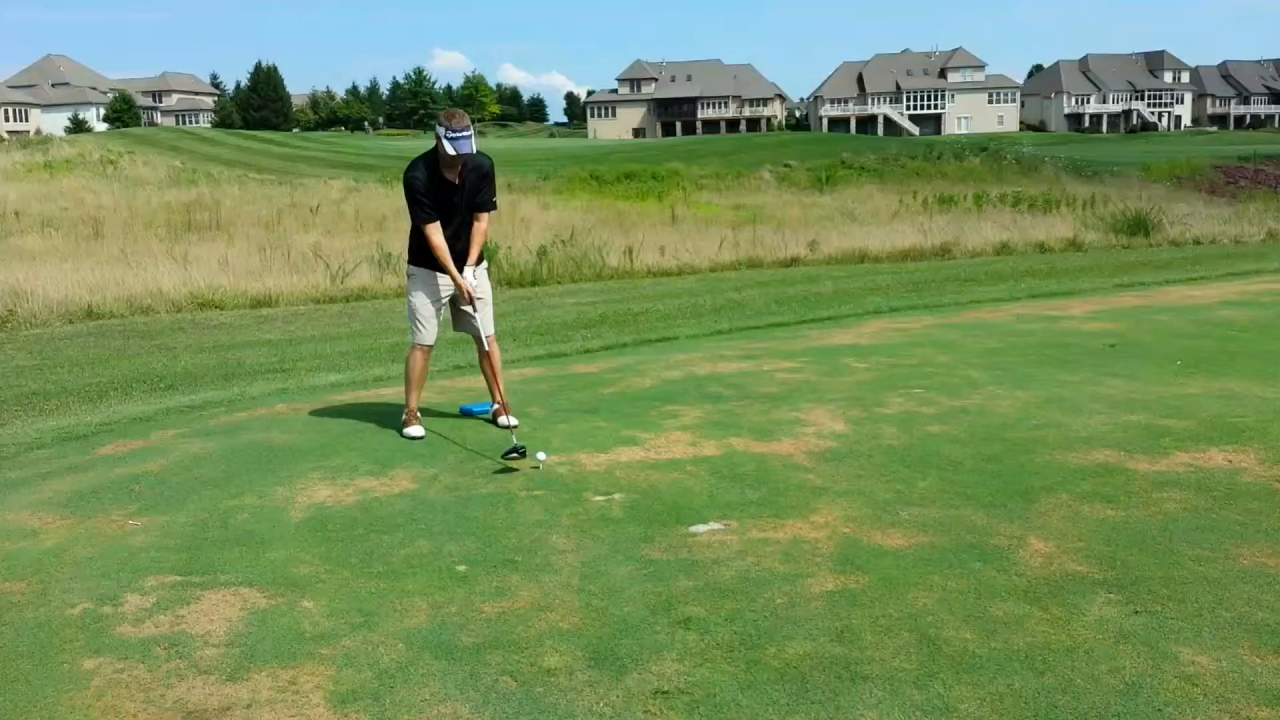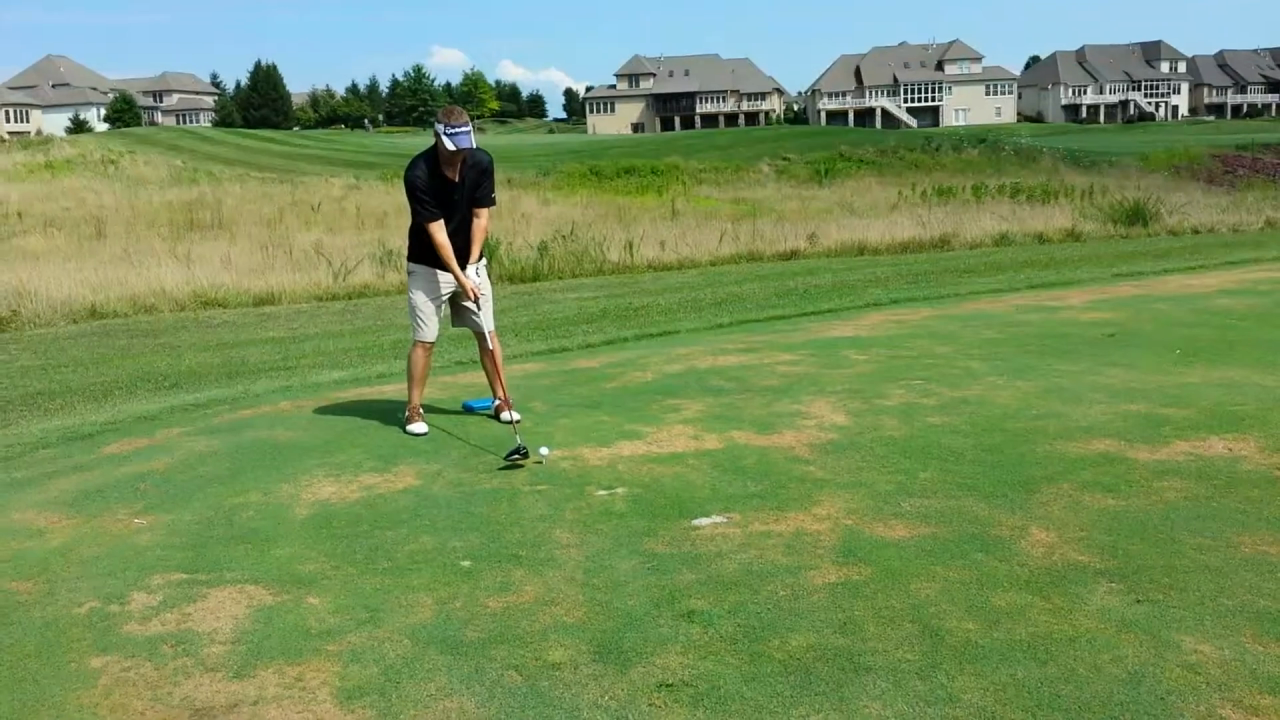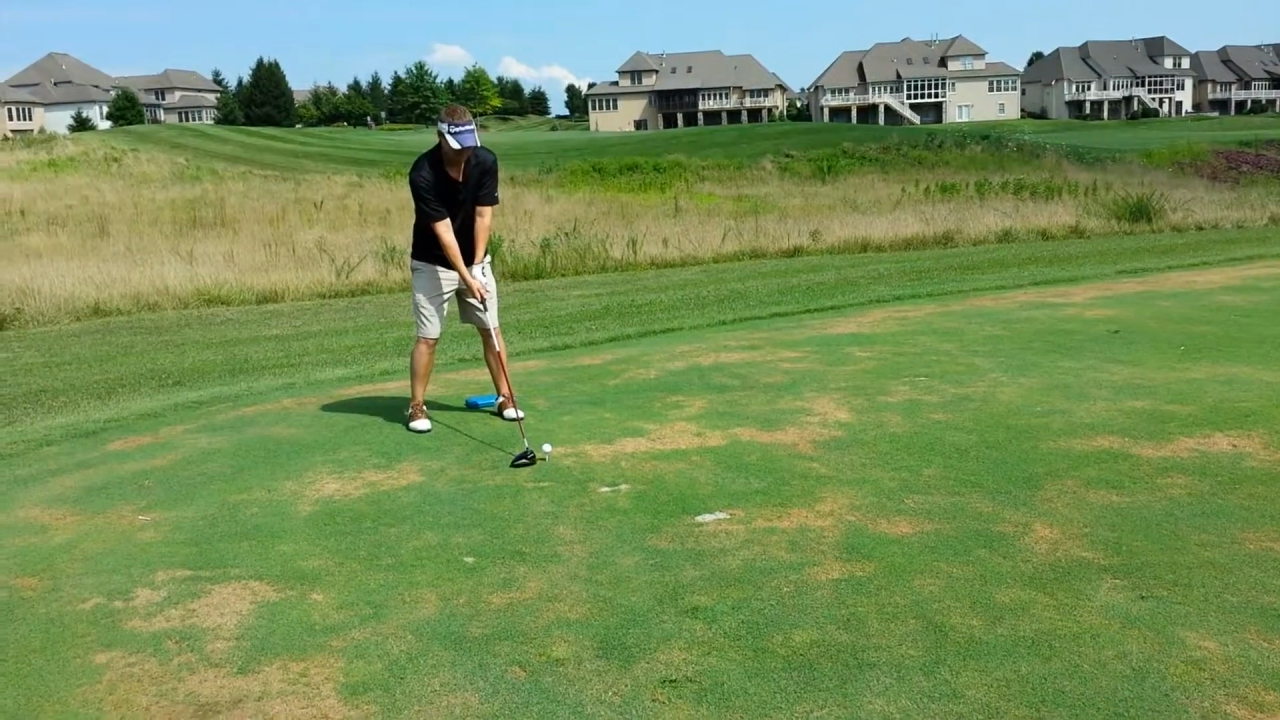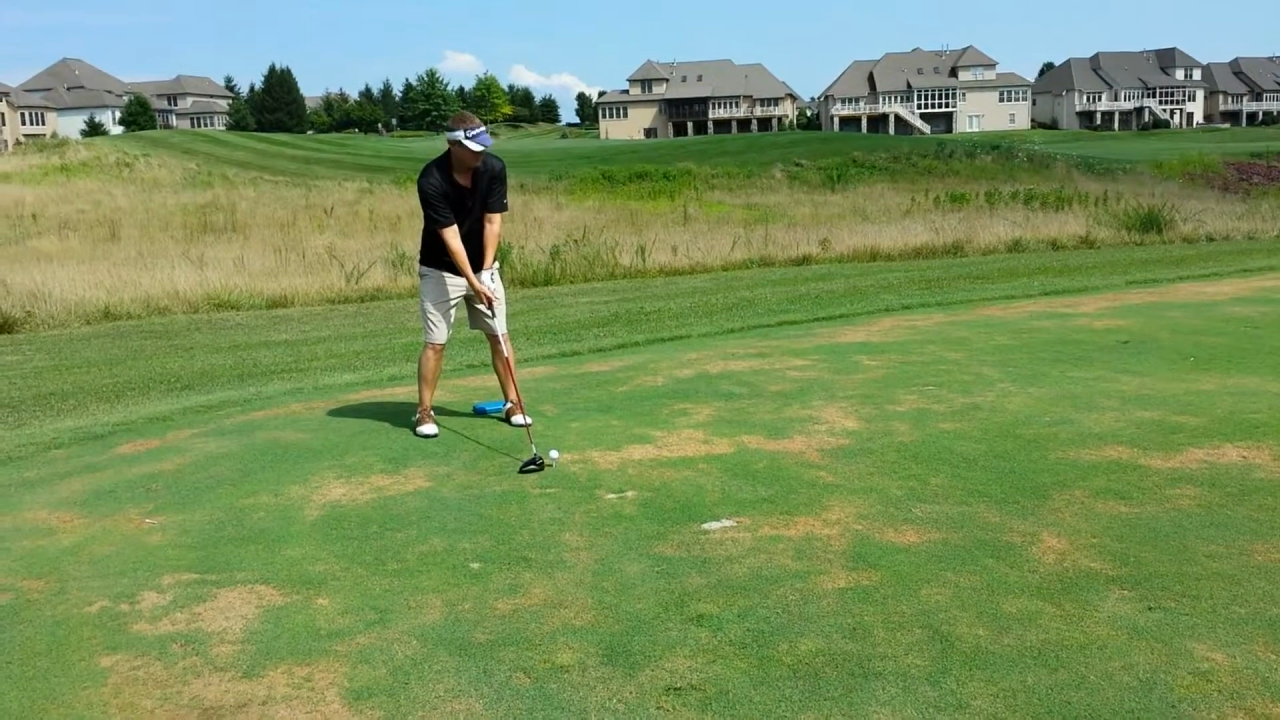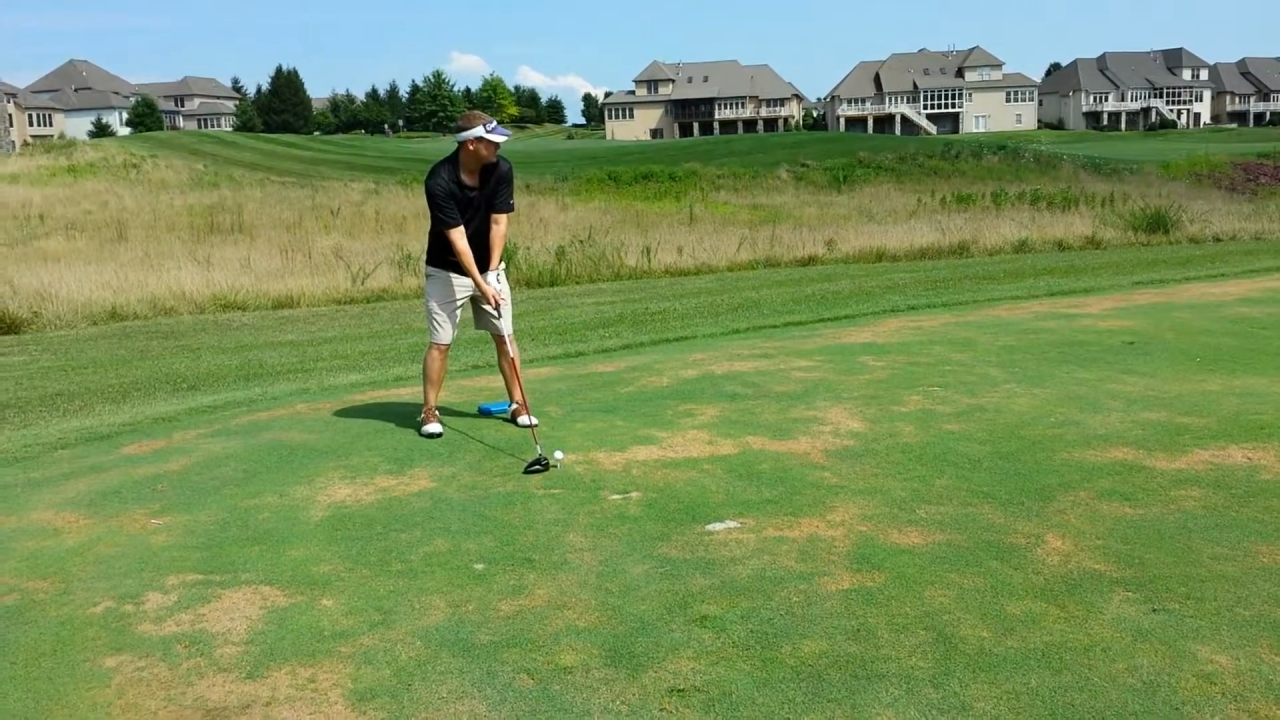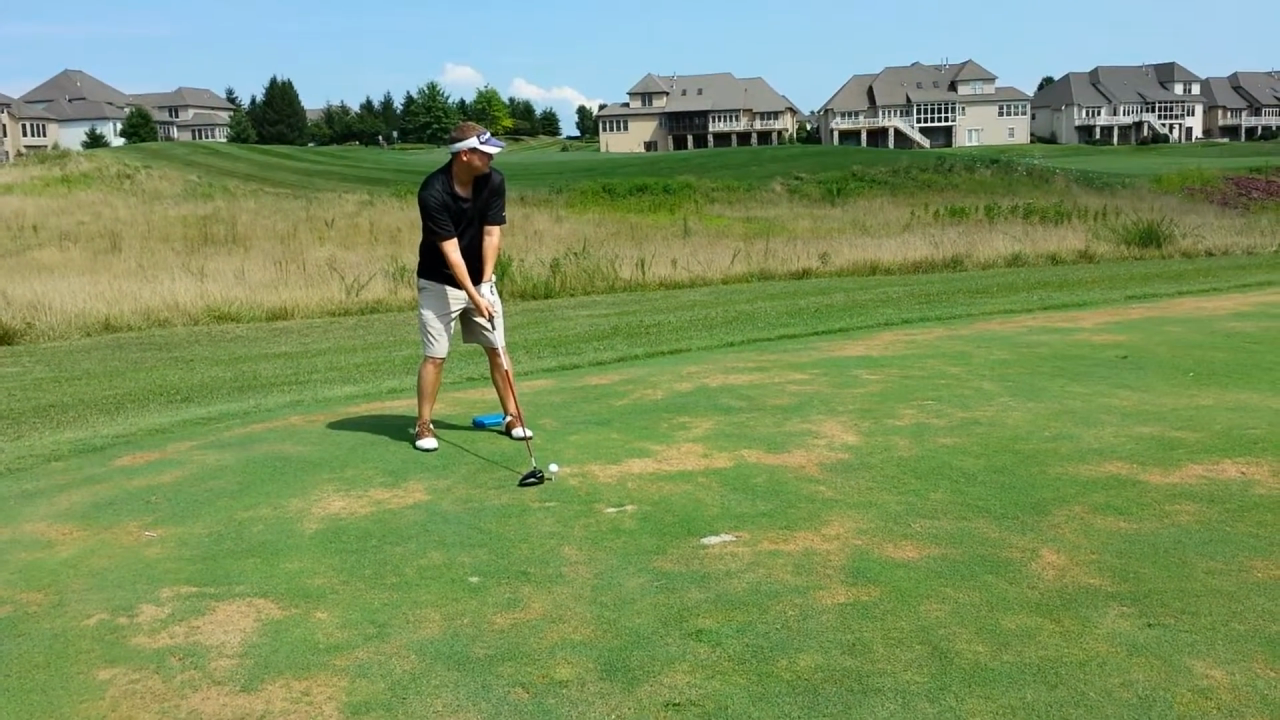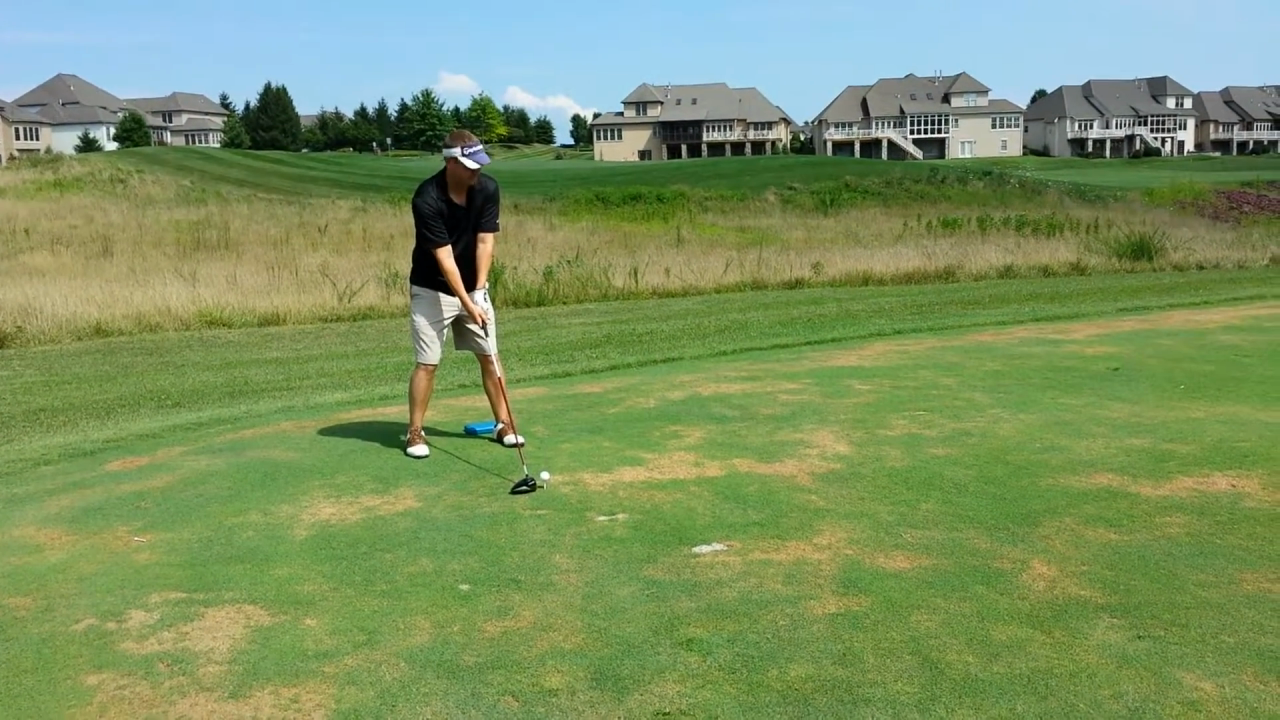
dt=0.5s
person 1, frame 1
left shoulder: (483, 166)
right shoulder: (417, 174)
left elbow: (482, 220)
right elbow: (433, 232)
left wrist: (470, 268)
right wrist: (455, 277)
left hip: (472, 265)
right hip: (429, 268)
left knee: (487, 336)
right knee: (423, 342)
left ankle: (499, 405)
right ankle: (411, 412)
person 1, frame 2
left shoulder: (482, 162)
right shoulder: (418, 173)
left elbow: (481, 216)
right elbow: (436, 231)
left wrist: (472, 267)
right wrist: (458, 277)
left hip: (471, 262)
right hip: (428, 266)
left knee: (487, 332)
right knee: (424, 340)
left ankle: (501, 400)
right ankle: (414, 409)
person 1, frame 3
left shoulder: (485, 161)
right shoulder: (423, 173)
left elbow: (483, 215)
right elbow: (443, 230)
left wrist: (478, 265)
right wrist: (465, 277)
left hip: (475, 260)
right hip: (432, 263)
left knee: (491, 329)
right knee: (428, 336)
left ankle: (504, 397)
right ankle: (417, 405)
person 1, frame 4
left shoulder: (494, 168)
right shoulder: (431, 180)
left elbow: (493, 221)
right elbow: (451, 236)
left wrist: (487, 271)
right wrist: (473, 283)
left hip: (483, 267)
right hip: (440, 269)
left knee: (499, 335)
right knee: (435, 341)
left ankle: (512, 403)
right ankle: (424, 411)
person 1, frame 5
left shoulder: (502, 169)
right shoulder: (439, 180)
left elbow: (499, 223)
right elbow: (457, 238)
left wrist: (493, 271)
right wrist: (479, 284)
left hip: (489, 267)
right hip: (446, 270)
left knee: (505, 336)
right knee: (440, 342)
left ankle: (517, 404)
right ankle: (429, 411)
person 1, frame 6
left shoulder: (494, 181)
right shoulder: (433, 192)
left elbow: (491, 234)
right elbow: (450, 250)
left wrist: (486, 283)
right wrist: (472, 296)
left hip: (480, 280)
right hip: (439, 283)
left knee: (497, 348)
right knee: (435, 355)
left ankle: (511, 417)
right ankle: (424, 424)
person 1, frame 7
left shoulder: (488, 189)
right shoulder: (426, 199)
left elbow: (485, 241)
right elbow: (444, 257)
left wrist: (480, 290)
right wrist: (466, 303)
left hip: (473, 287)
right hip: (432, 290)
left knee: (489, 356)
right knee: (427, 362)
left ankle: (503, 424)
right ankle: (415, 432)
